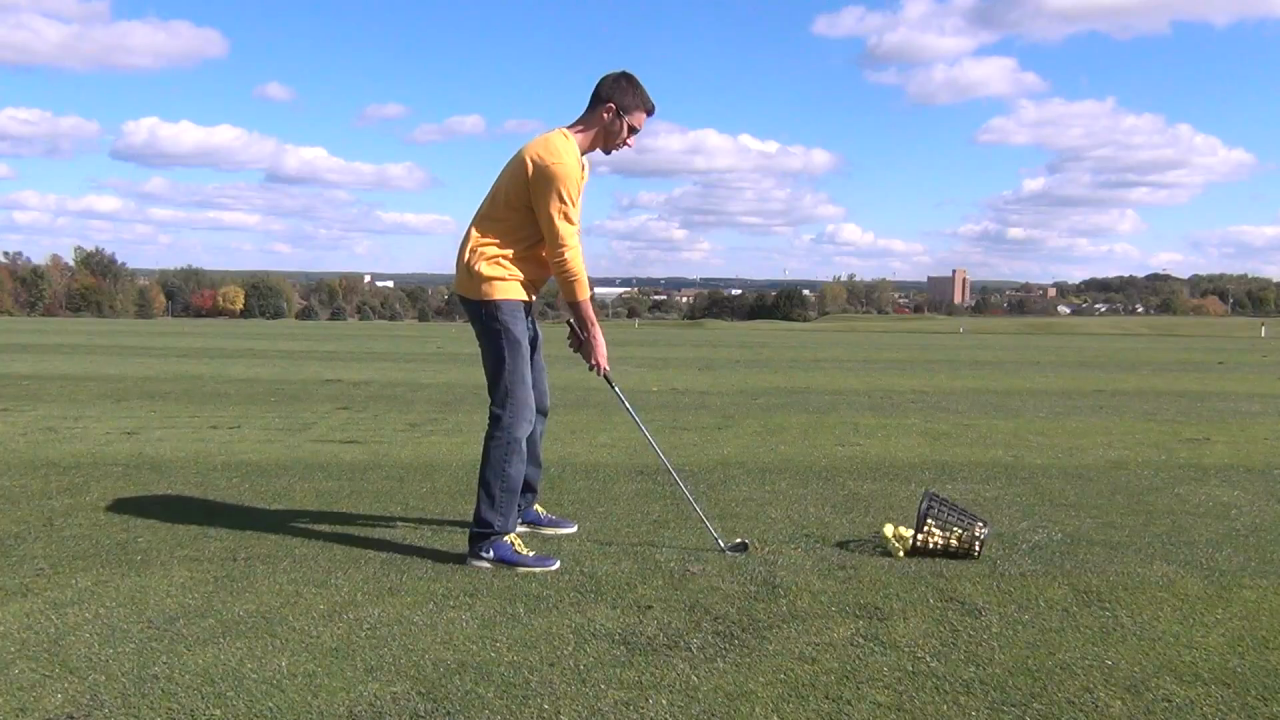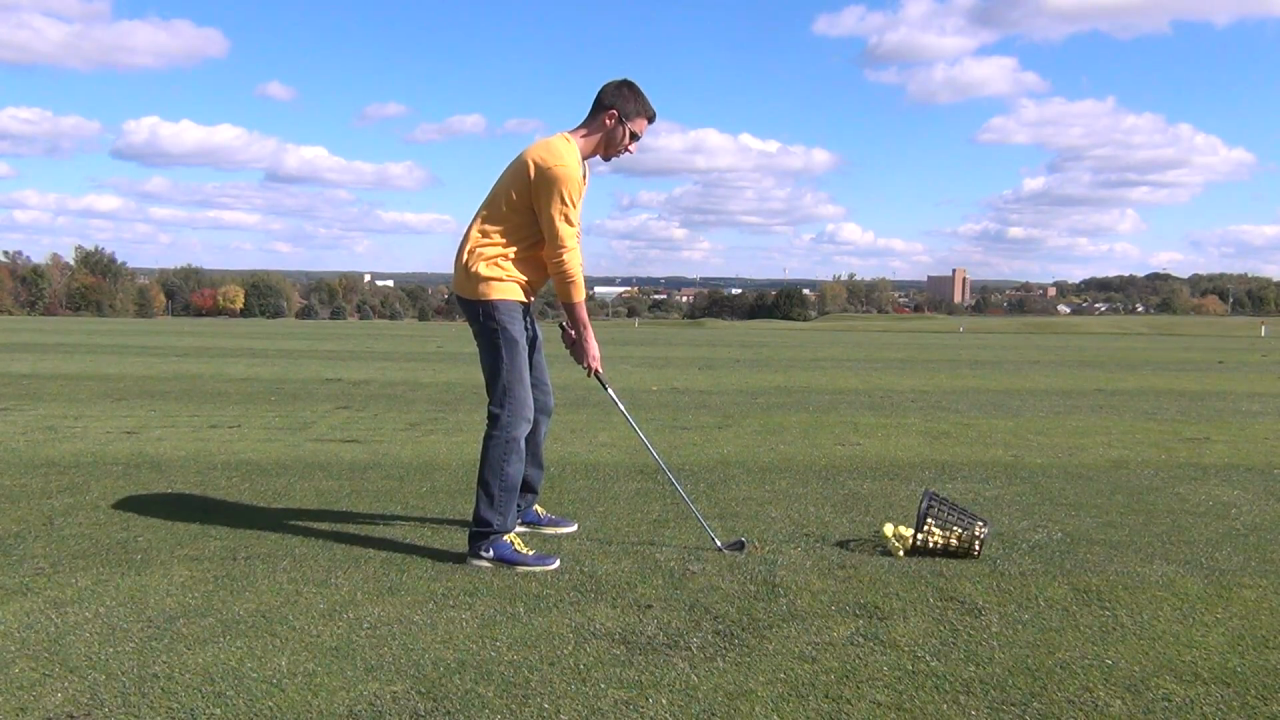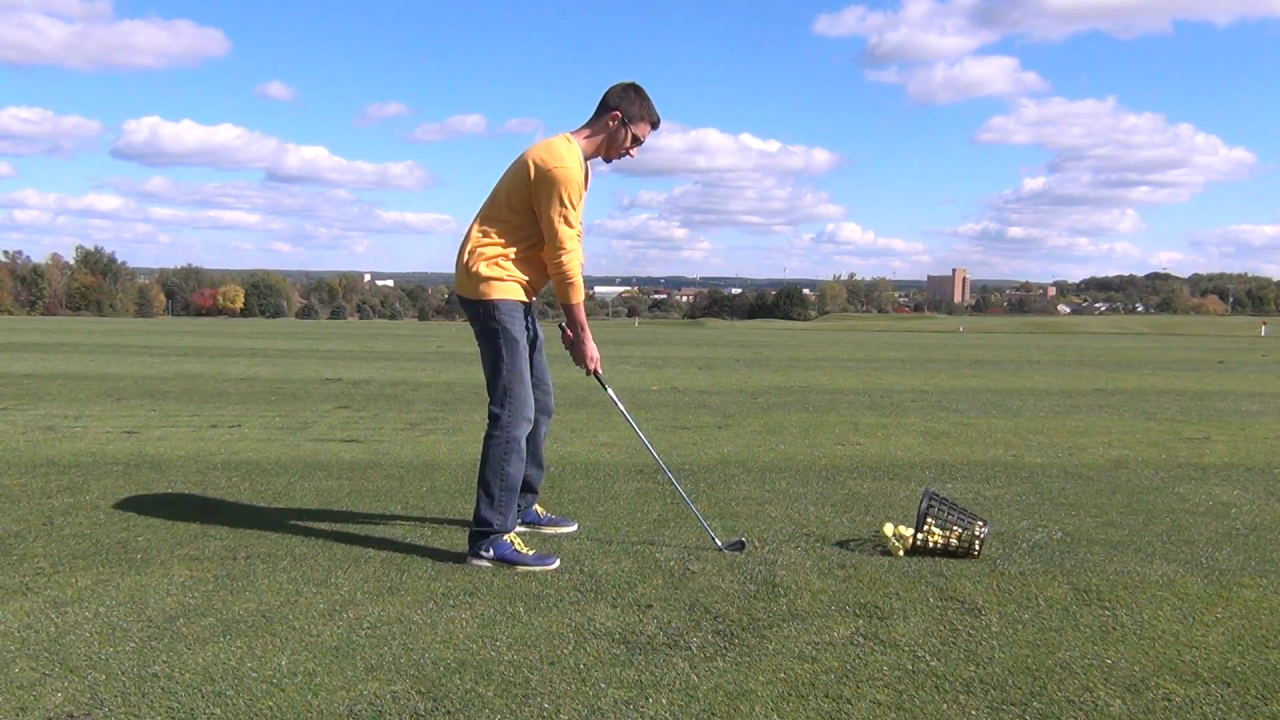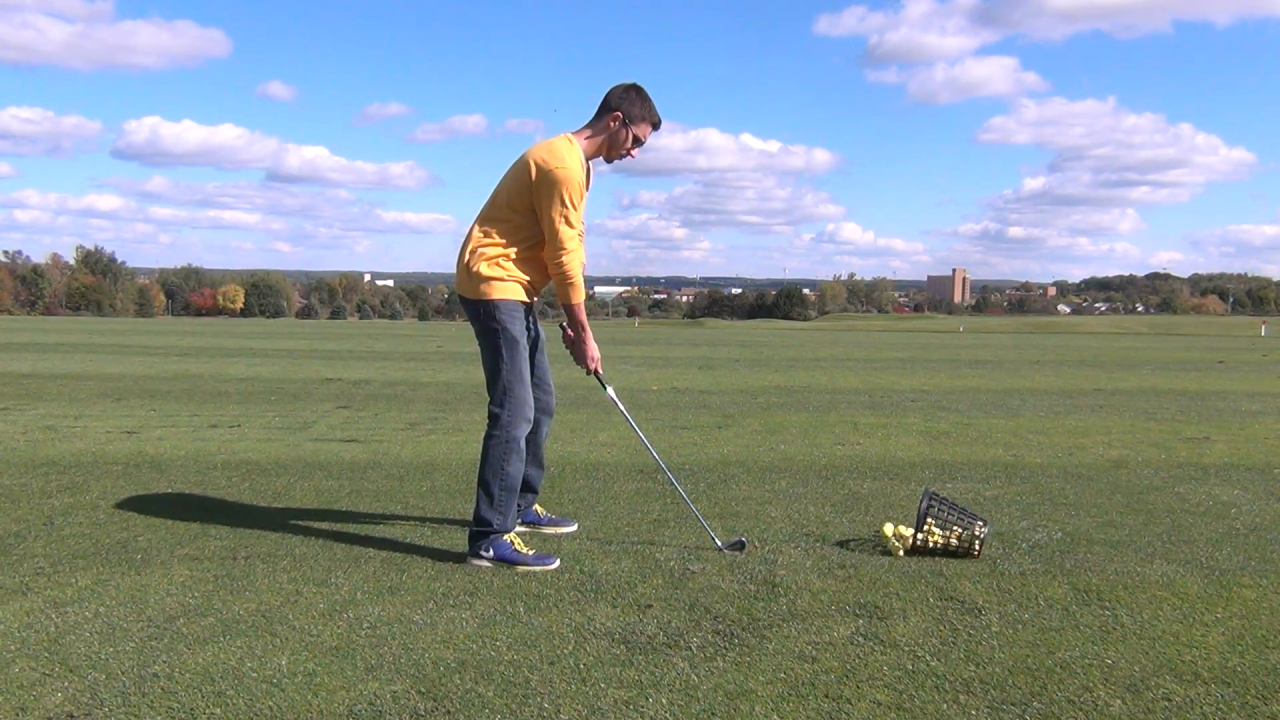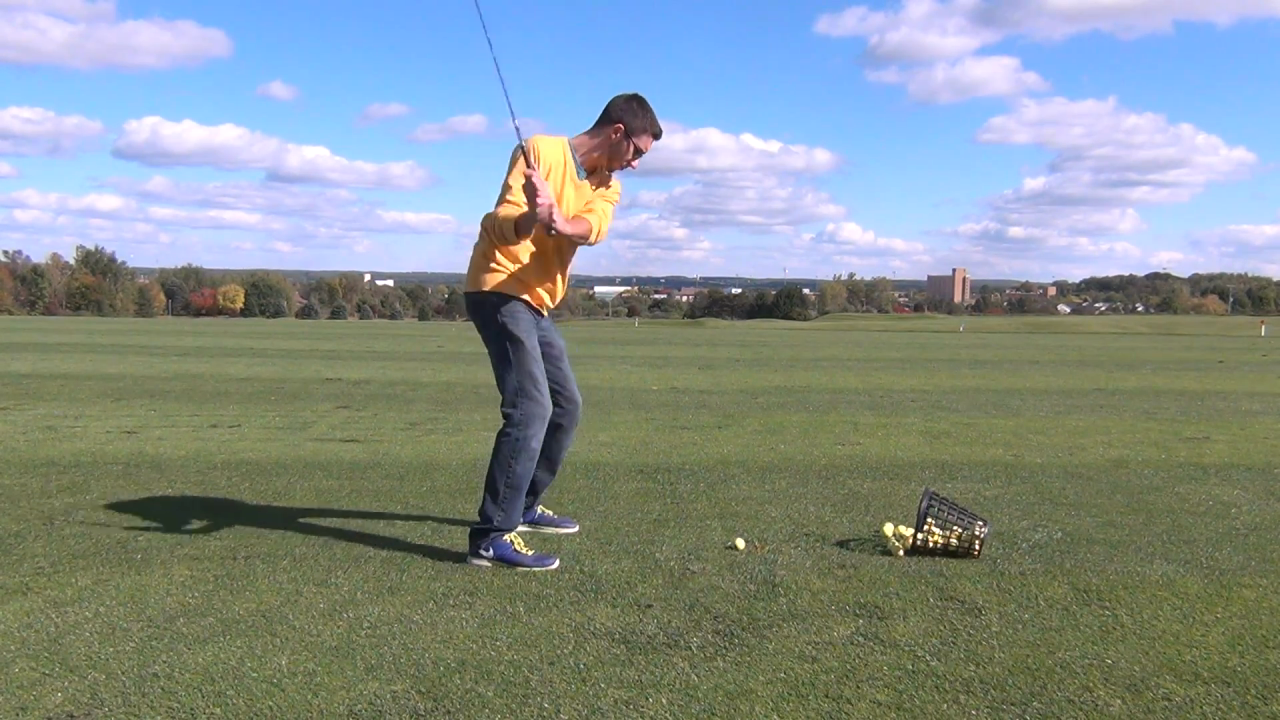
dt=1s
person 1, frame 1
left shoulder: (573, 158)
right shoulder: (557, 159)
left elbow: (564, 248)
right elbow: (564, 254)
left wrist: (579, 322)
right wrist: (593, 330)
left hip: (510, 287)
right hip: (494, 285)
left knee: (533, 406)
right knee: (514, 413)
left ankle: (520, 508)
right ankle: (490, 539)
person 1, frame 2
left shoulder: (573, 162)
right shoulder: (560, 162)
left elbow: (565, 251)
right elbow: (563, 255)
left wrist: (574, 324)
right wrist: (585, 333)
left hip: (510, 289)
right hip: (492, 285)
left knee: (537, 404)
right knee: (514, 412)
left ankle: (520, 506)
right ankle: (490, 538)
person 1, frame 3
left shoulder: (574, 161)
right shoulder: (561, 164)
left elbow: (567, 250)
right elbow: (562, 256)
left wrist: (575, 325)
right wrist: (582, 334)
left hip: (512, 288)
right hip: (494, 284)
left knee: (538, 404)
right knee: (514, 411)
left ankle: (520, 505)
right ankle: (490, 538)
person 1, frame 4
left shoulder: (579, 164)
right shoulder: (562, 164)
left elbow: (574, 249)
right elbow: (562, 257)
left wrist: (576, 323)
right wrist: (583, 333)
left hip: (516, 288)
right hip: (494, 284)
left knee: (540, 403)
right knee: (514, 411)
left ankle: (520, 505)
right ankle: (490, 537)
person 1, frame 5
left shoulder: (606, 190)
right shoulder: (539, 151)
left elbow: (587, 229)
right elbow: (497, 227)
left wrist: (554, 220)
right wrist: (530, 218)
left hip: (536, 303)
right hip: (499, 293)
left knee: (565, 407)
right knee: (530, 410)
left ankle: (523, 504)
right ankle: (493, 536)
